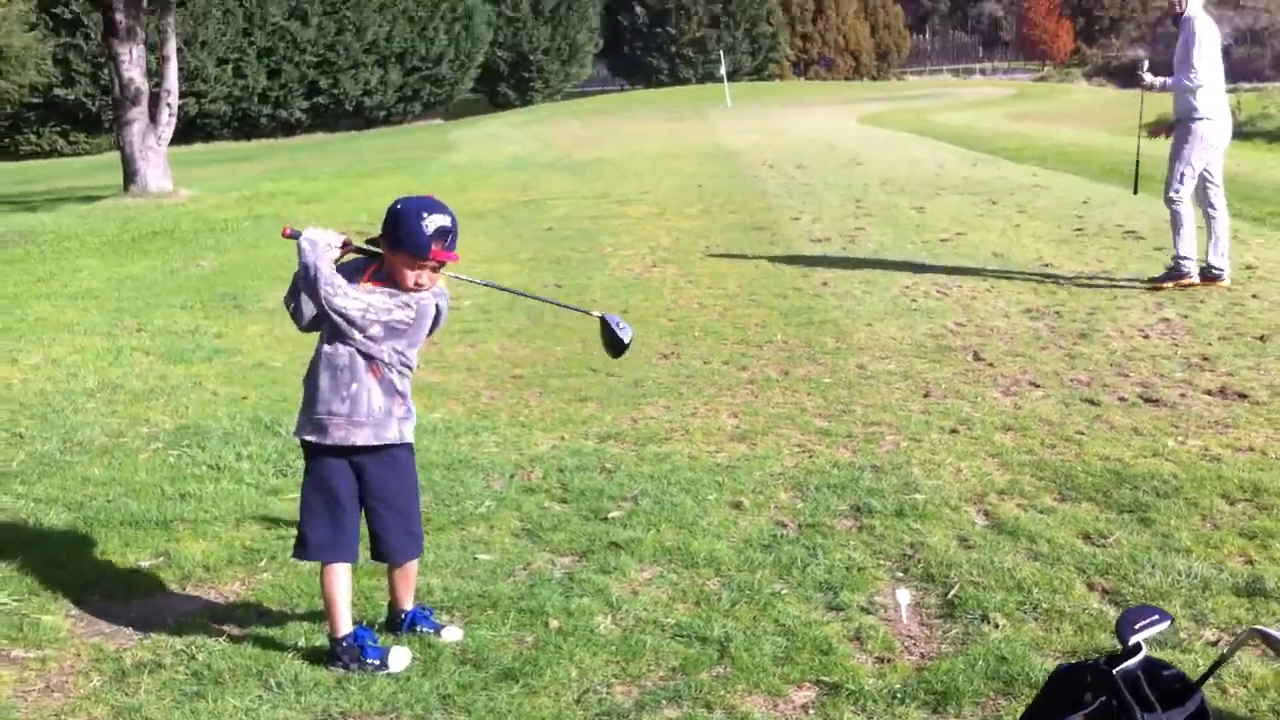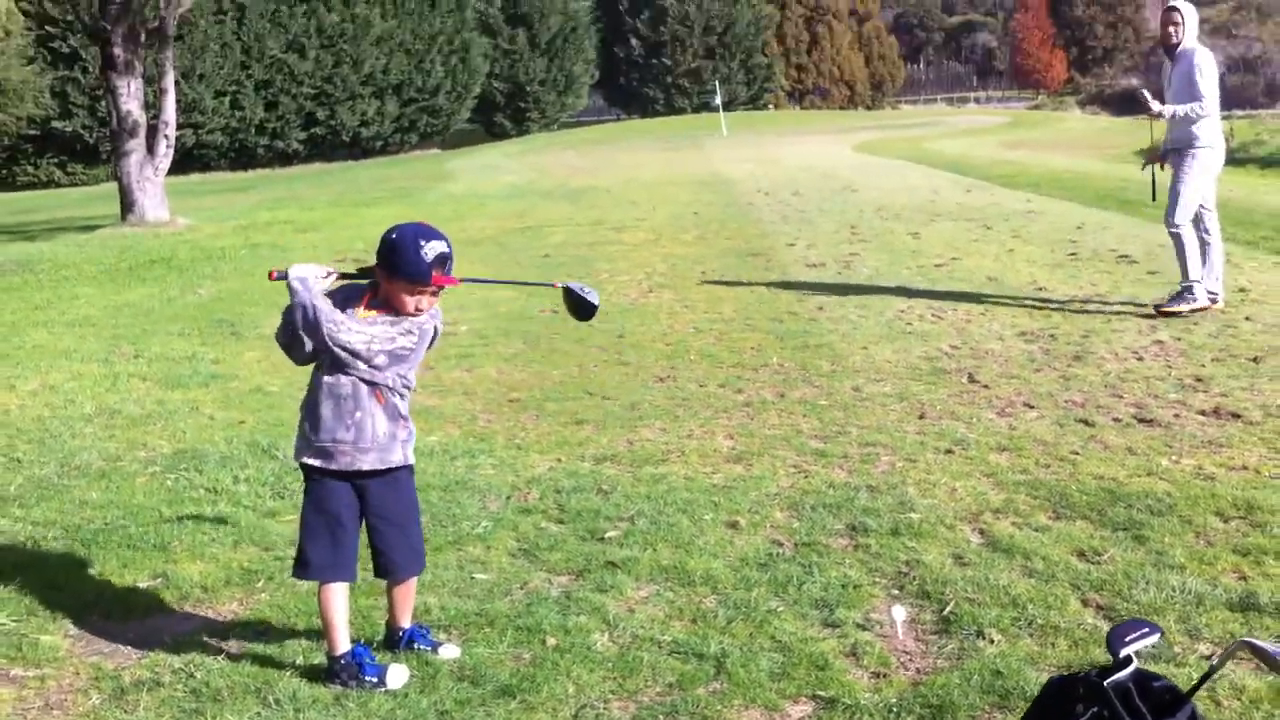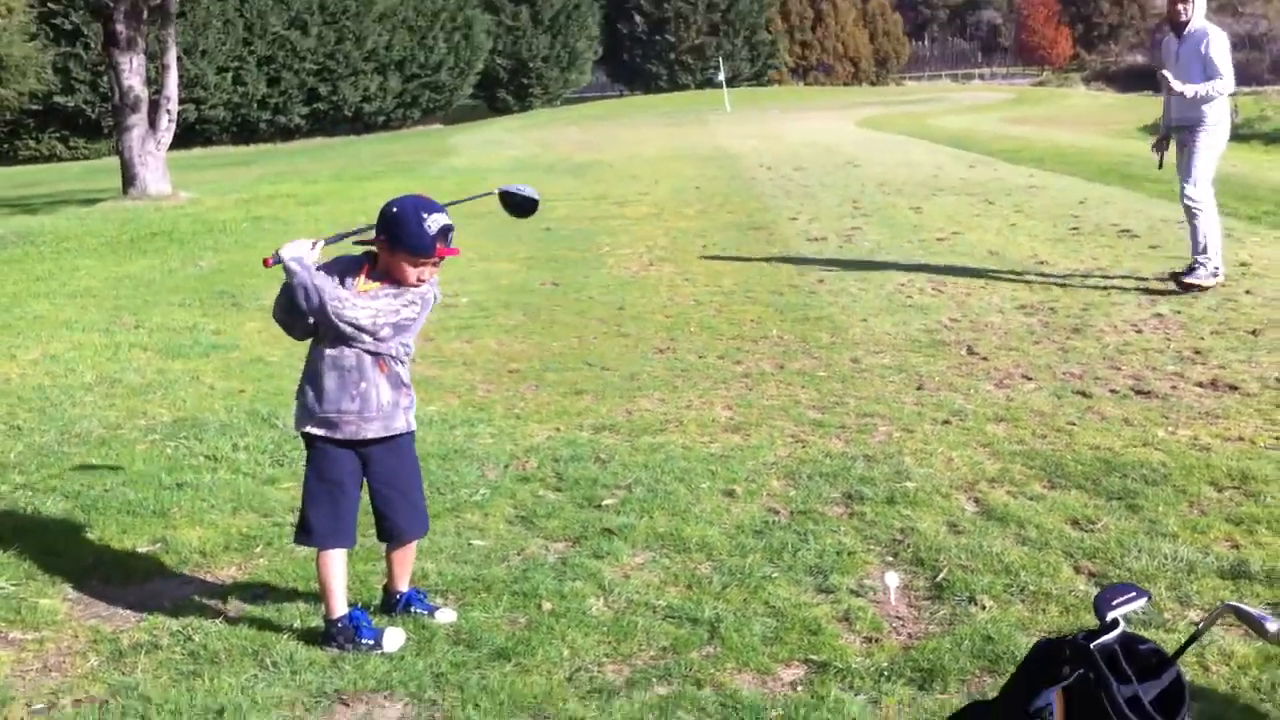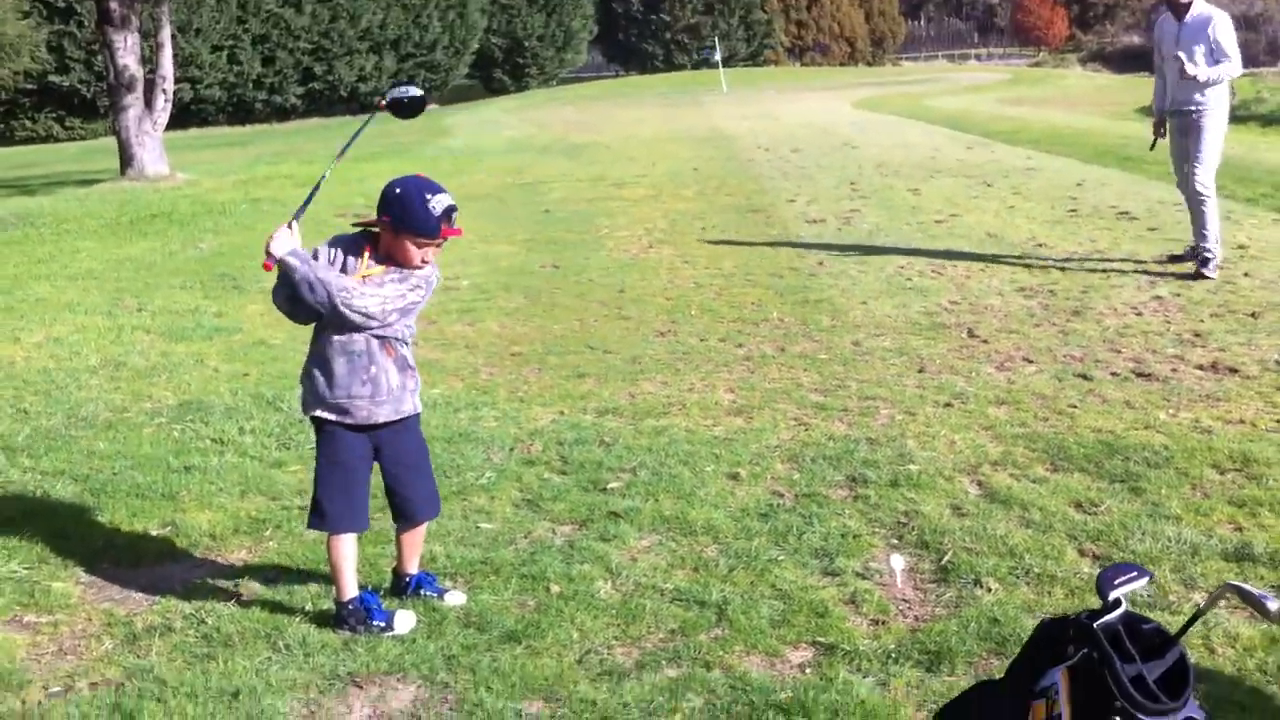
dt=0.1s
person 1, frame 1
left shoulder: (421, 303)
right shoulder: (356, 272)
left elbow: (336, 300)
right elbow: (305, 314)
left wrist: (311, 248)
right wrist: (318, 256)
left hip: (384, 436)
right hip: (328, 432)
left knee: (402, 536)
right knee: (334, 540)
left ankle: (403, 613)
right ankle: (345, 642)
person 1, frame 2
left shoulder: (420, 326)
right shoulder: (345, 299)
left elbow: (339, 336)
right elbow: (297, 347)
left wrist: (302, 285)
right wrist: (307, 289)
left hip: (386, 458)
right hip: (328, 455)
left knee: (404, 555)
right knee: (332, 558)
left ankle: (401, 631)
right ankle: (344, 660)
person 1, frame 3
left shoulder: (419, 295)
right shoulder: (342, 270)
left elbow: (344, 311)
right elbow: (295, 322)
left wrist: (297, 262)
right wrist: (300, 269)
left hip: (388, 426)
right hip: (329, 424)
left knee: (405, 520)
right knee: (332, 525)
left ankle: (399, 595)
right ankle: (341, 623)
person 1, frame 4
left shoulder: (421, 278)
right shoulder: (339, 253)
left elbow: (358, 302)
right elbow: (296, 306)
left wrist: (294, 257)
right wrist: (290, 256)
left hip: (396, 407)
right hip: (338, 407)
left knee: (417, 502)
right knee: (342, 507)
left ankle: (408, 577)
right ankle: (350, 606)
person 2, frame 1
left shoulder: (1197, 28)
right shoulder: (1190, 29)
left elbow: (1199, 79)
left wrist: (1157, 84)
right wrist: (1174, 123)
left hip: (1201, 122)
right hip: (1210, 120)
left knee: (1177, 192)
right knee: (1211, 197)
left ankle: (1184, 267)
right ankle: (1217, 268)
person 2, frame 2
left shoulder: (1198, 56)
right shoulder: (1171, 63)
left elbow: (1208, 106)
left wrist: (1167, 111)
right wrist: (1164, 150)
left hip: (1201, 149)
right hip: (1183, 151)
left knee: (1177, 219)
right knee: (1205, 222)
left ankle: (1193, 291)
right ankle: (1211, 292)
person 2, frame 3
left shoulder: (1210, 36)
right shoulder: (1169, 42)
left elbow: (1226, 82)
left wrist: (1186, 90)
right wrist: (1166, 129)
left hip: (1208, 127)
right hip: (1184, 128)
left knee: (1192, 193)
right knee: (1202, 195)
left ankle: (1205, 265)
right ankle: (1211, 265)
person 2, frame 4
right shoulder: (1163, 24)
left elbow: (1233, 64)
left wrist: (1200, 74)
right wrist: (1159, 113)
left hip: (1209, 113)
right hip: (1178, 114)
left knee: (1200, 182)
right knee: (1187, 183)
left ankle: (1209, 255)
right ankle: (1201, 247)
